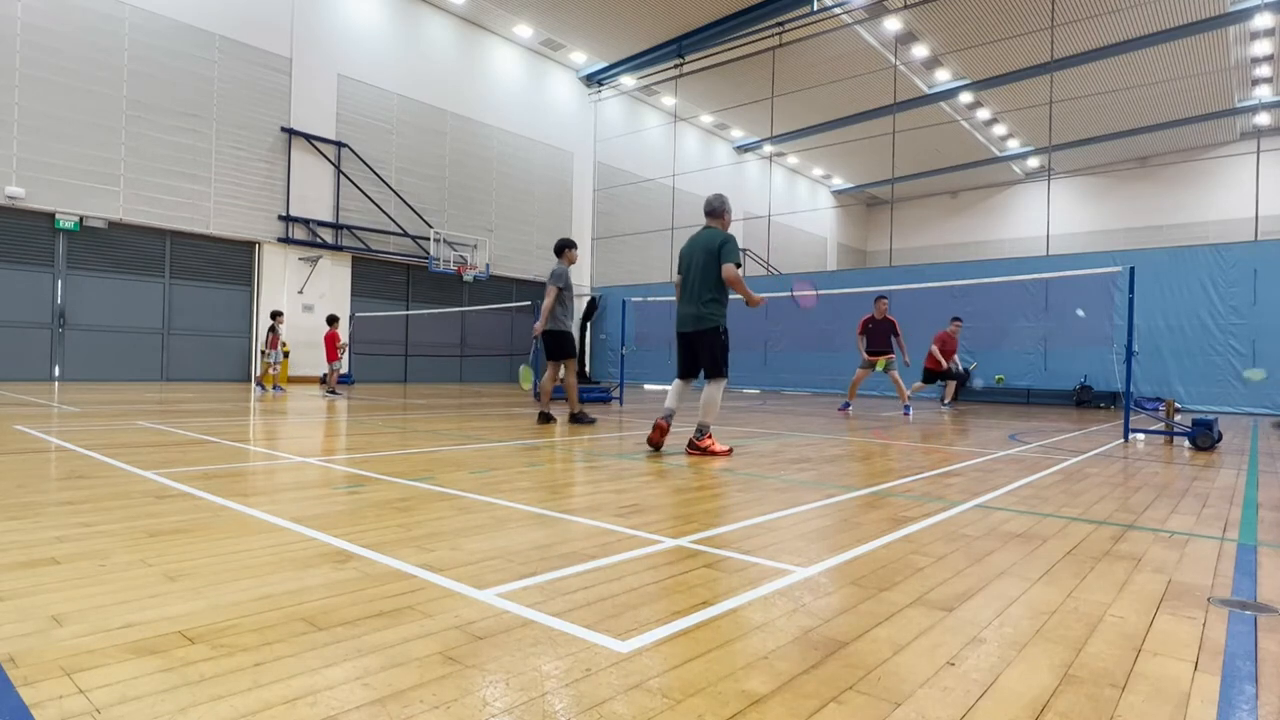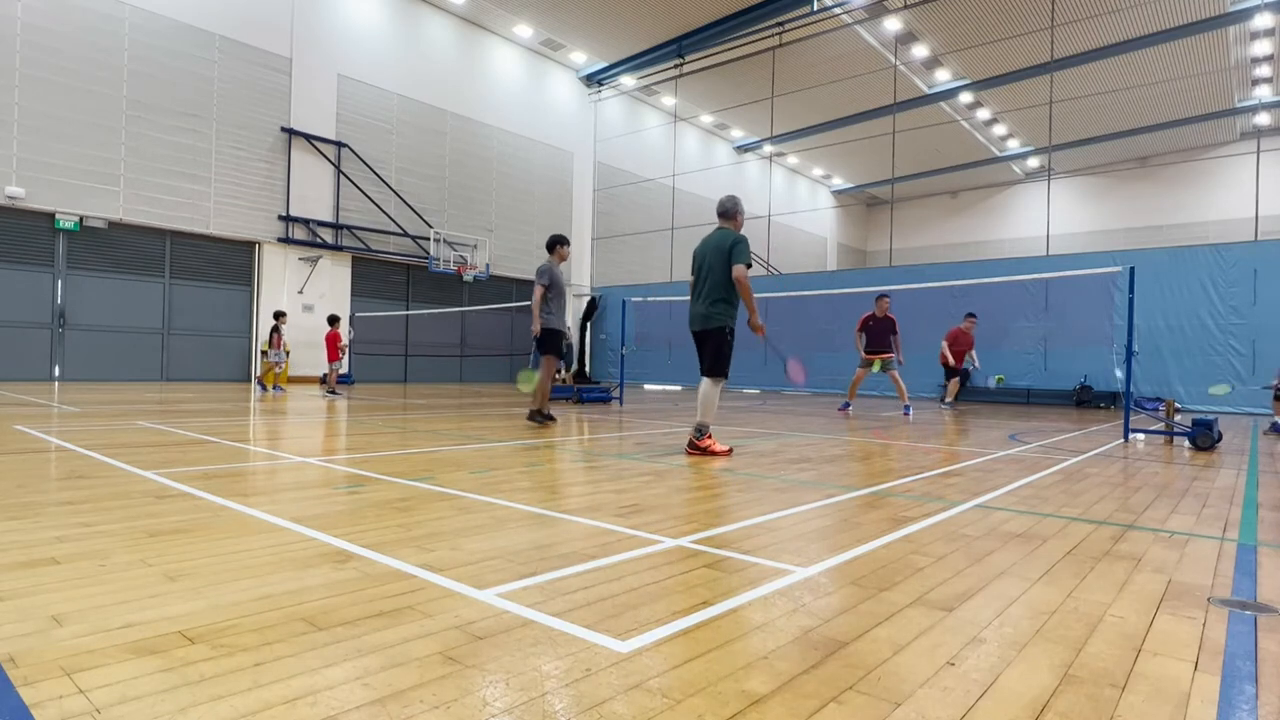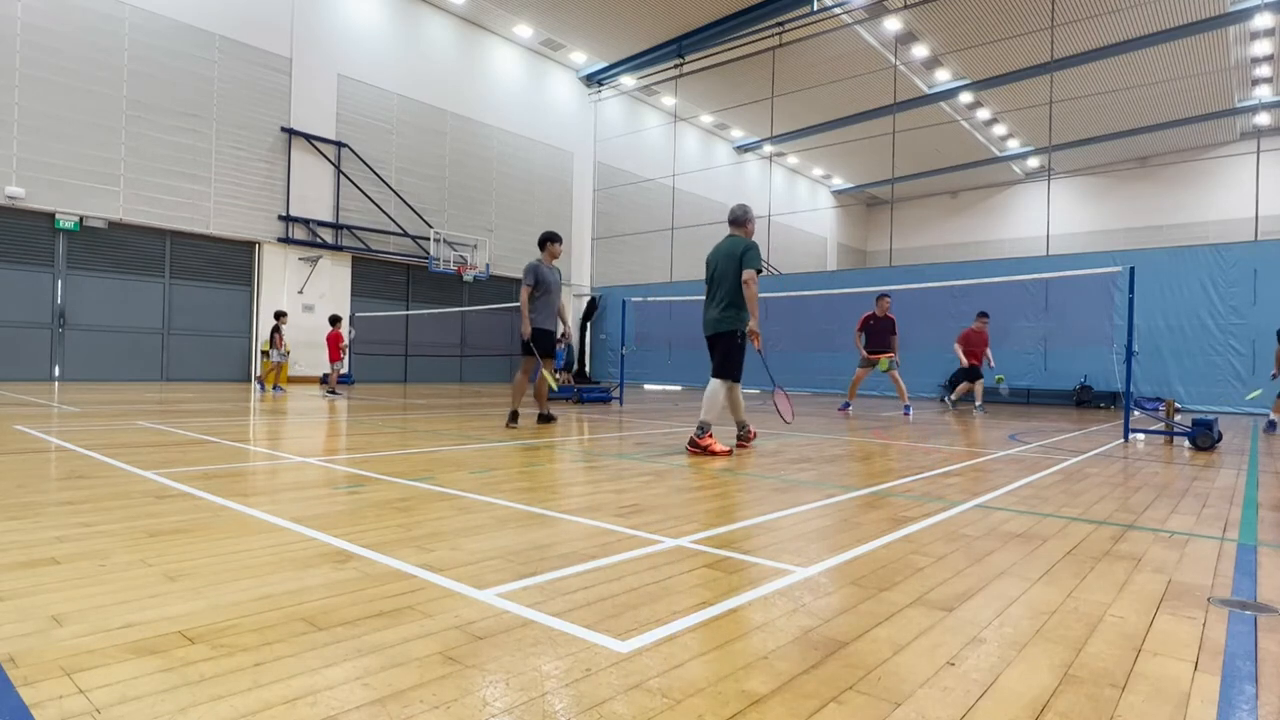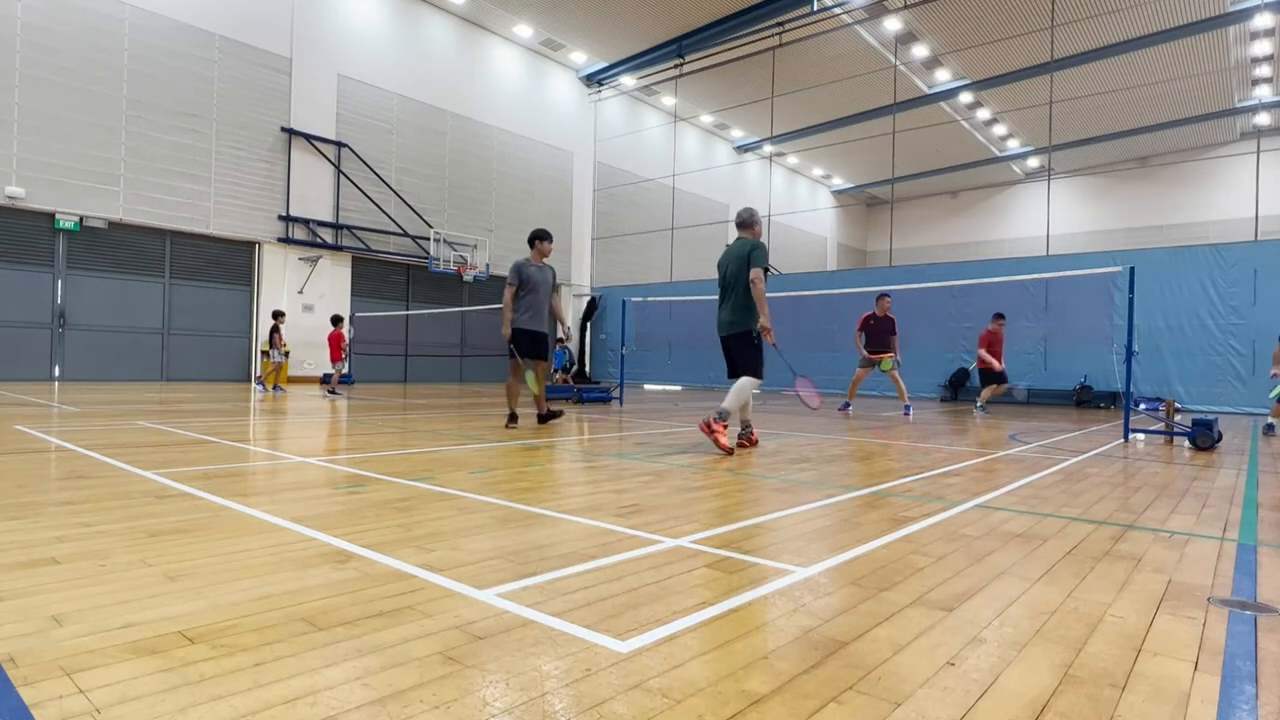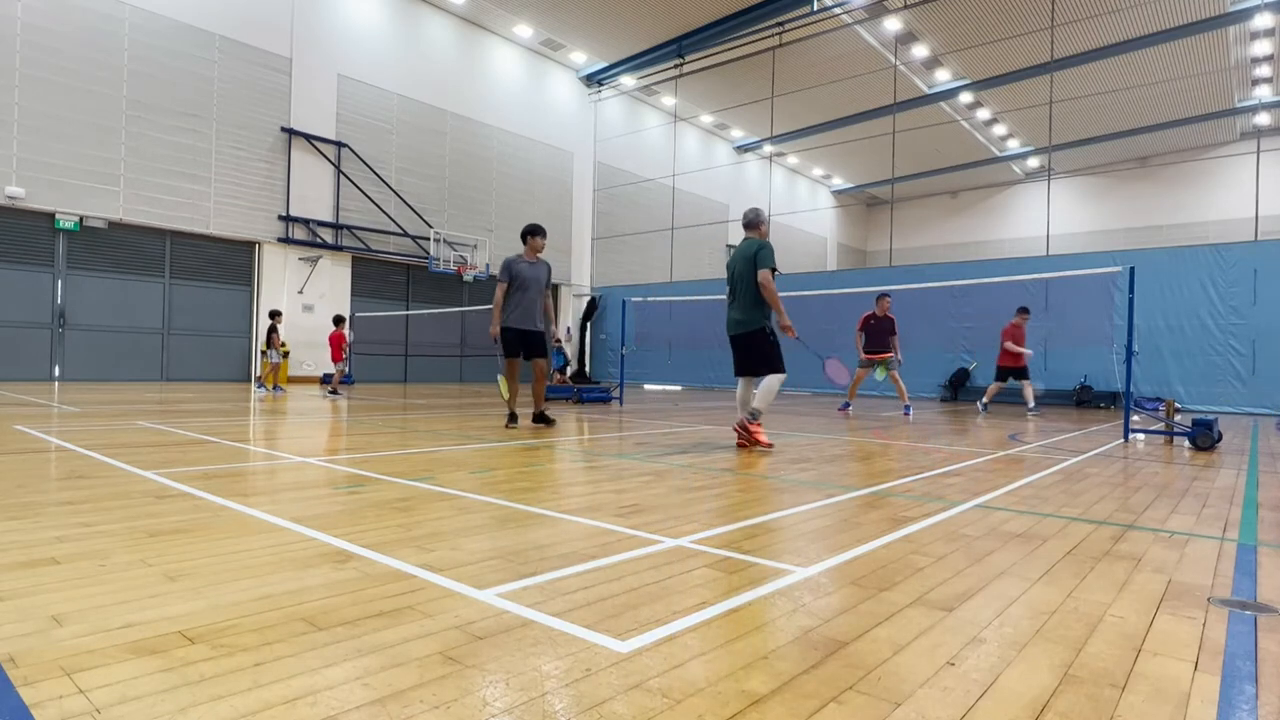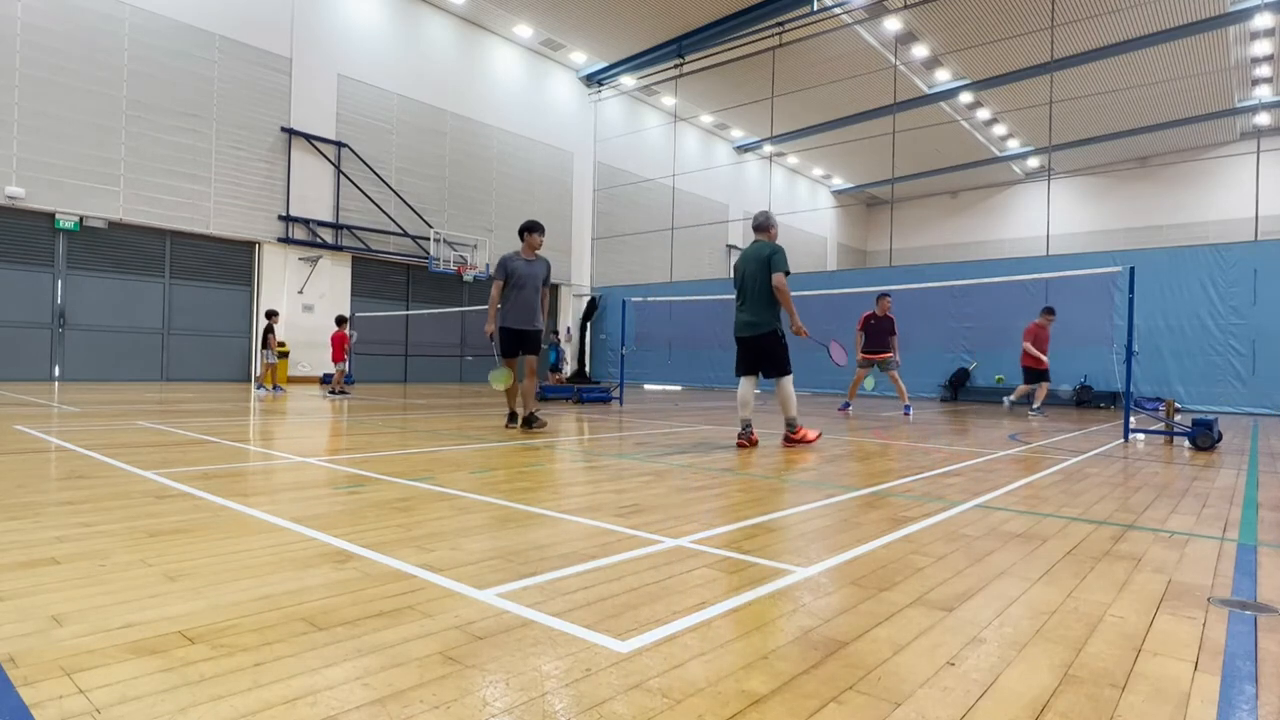
dt=0.2s
person 1, frame 1
left shoulder: (689, 243)
right shoulder: (725, 239)
right elbow: (729, 275)
right wrist: (749, 296)
left hip: (685, 320)
right hip: (710, 320)
left knee: (684, 377)
right knee: (716, 378)
left ankle: (663, 420)
right ankle: (700, 438)
person 1, frame 2
left shoulder: (703, 243)
right shoulder: (737, 240)
right elbow: (739, 276)
right wrist: (753, 313)
left hip: (697, 318)
right hip: (719, 319)
left knee: (708, 375)
right knee: (715, 377)
left ankle: (700, 428)
right ankle: (700, 438)
person 1, frame 3
left shoulder: (715, 251)
right shoulder: (748, 247)
right elbow: (748, 280)
right wrist: (754, 319)
left hip: (712, 322)
right hip: (731, 323)
left knee: (731, 378)
right knee: (722, 378)
left ankle: (743, 430)
right ankle: (701, 436)
person 1, frame 4
left shoulder: (726, 254)
right shoulder: (756, 247)
right elbow: (755, 279)
right wrist: (764, 316)
left hip: (726, 324)
right hip: (745, 324)
left knee: (741, 377)
right knee: (752, 376)
left ankle: (746, 432)
right ankle: (716, 421)
person 1, frame 5
left shoulder: (734, 255)
right shoulder: (762, 247)
right elbow: (764, 281)
right wrist: (782, 315)
left hip: (734, 324)
right hip: (756, 323)
left knee: (745, 377)
right knee: (776, 373)
left ankle: (747, 431)
right ankle: (751, 421)
person 1, frame 6
left shoulder: (742, 257)
right shoulder: (774, 250)
right elbow: (778, 284)
right wrist: (794, 318)
left hip: (742, 327)
right hip: (767, 326)
left knee: (747, 378)
right knee: (783, 377)
left ankle: (745, 431)
right ankle: (793, 430)
person 2, frame 1
left shoulder: (559, 271)
right shoulder: (561, 271)
right elbow: (549, 297)
right wrist: (542, 321)
left hip: (551, 329)
right hip: (559, 329)
left knee: (553, 370)
right knee: (571, 369)
left ankle: (544, 412)
right ankle: (576, 412)
person 2, frame 2
left shoulder: (557, 271)
right shoulder: (547, 268)
right elbow: (537, 296)
left wrist: (564, 327)
right wrist: (536, 321)
left hip: (555, 327)
right hip: (548, 326)
left knee: (549, 369)
right knee: (547, 367)
left ankle: (544, 412)
right ankle: (535, 410)
person 2, frame 3
left shoulder: (556, 271)
right shoulder: (534, 267)
right elbow: (524, 296)
left wrist: (566, 324)
right wrist: (525, 323)
left hip: (549, 328)
right hip: (535, 327)
left knee: (546, 370)
right knee: (526, 368)
left ankle: (543, 412)
right ankle: (514, 412)
person 2, frame 4
left shoulder: (550, 271)
right shoulder: (520, 266)
left elbow: (554, 300)
right elbow: (508, 296)
left wrist: (564, 325)
right wrist: (506, 324)
left hip: (541, 329)
right hip: (520, 327)
left knee: (541, 371)
right knee: (516, 370)
left ankle: (543, 412)
right ankle: (512, 414)
person 2, frame 5
left shoulder: (545, 267)
right shoulder: (511, 263)
left elbow: (547, 298)
right elbow: (499, 294)
left wrist: (552, 323)
right wrist: (495, 322)
left hip: (537, 327)
right hip: (512, 326)
left knee: (542, 369)
right knee: (512, 370)
left ankle: (539, 412)
right ankle: (512, 413)
person 2, frame 6
left shoulder: (544, 264)
right shoulder: (507, 260)
right elbow: (496, 291)
left wrist: (544, 322)
right wrist: (490, 320)
left hip: (533, 326)
right hip: (509, 325)
left knee: (531, 369)
right knee: (510, 370)
left ankle: (529, 415)
right ankle: (512, 413)
